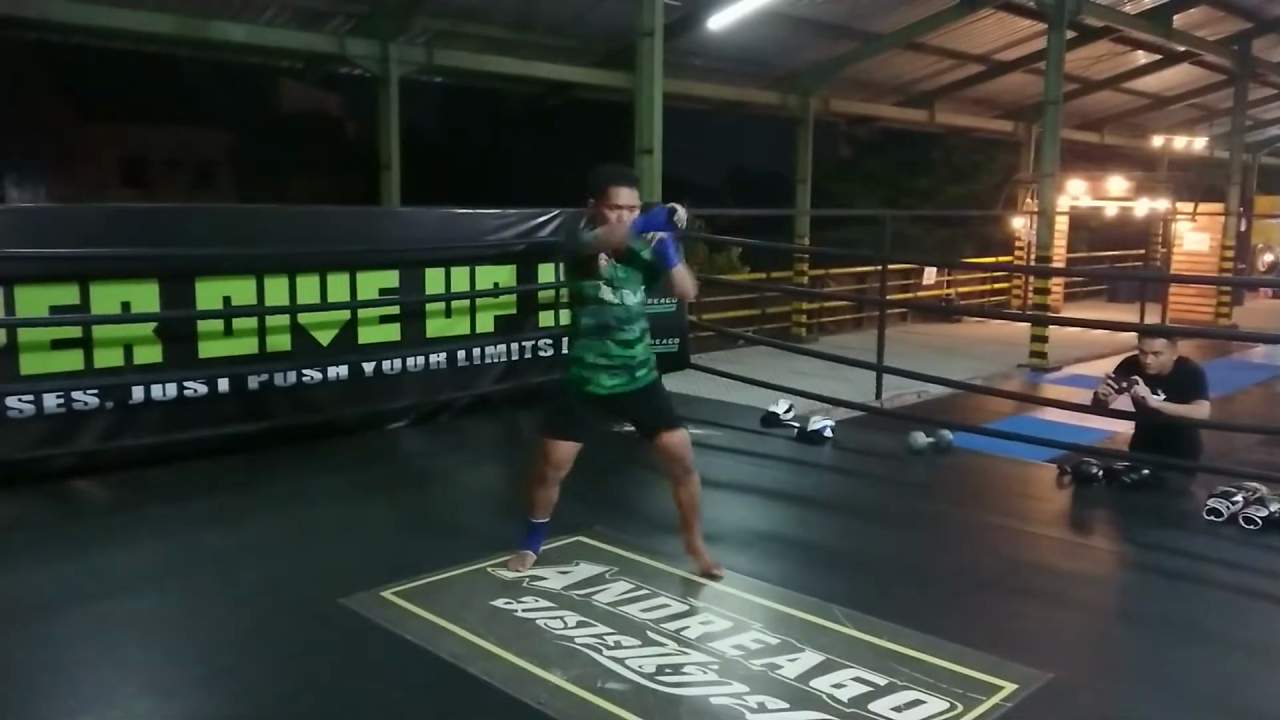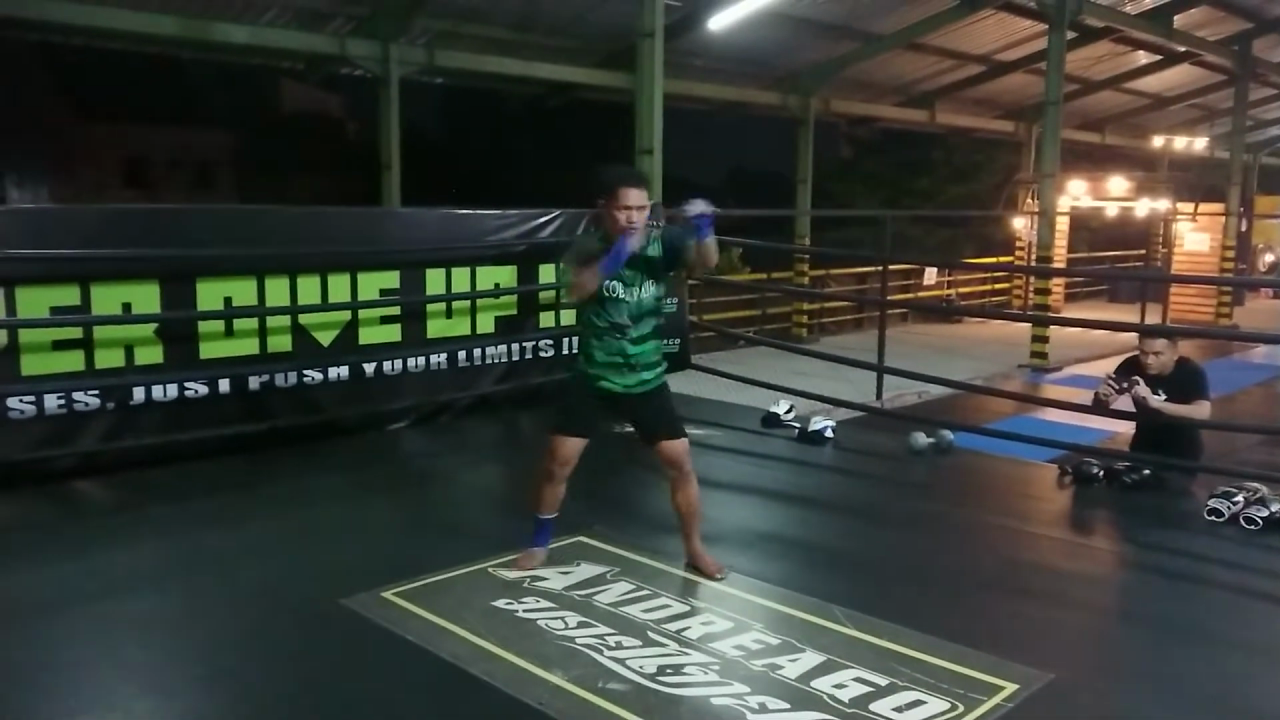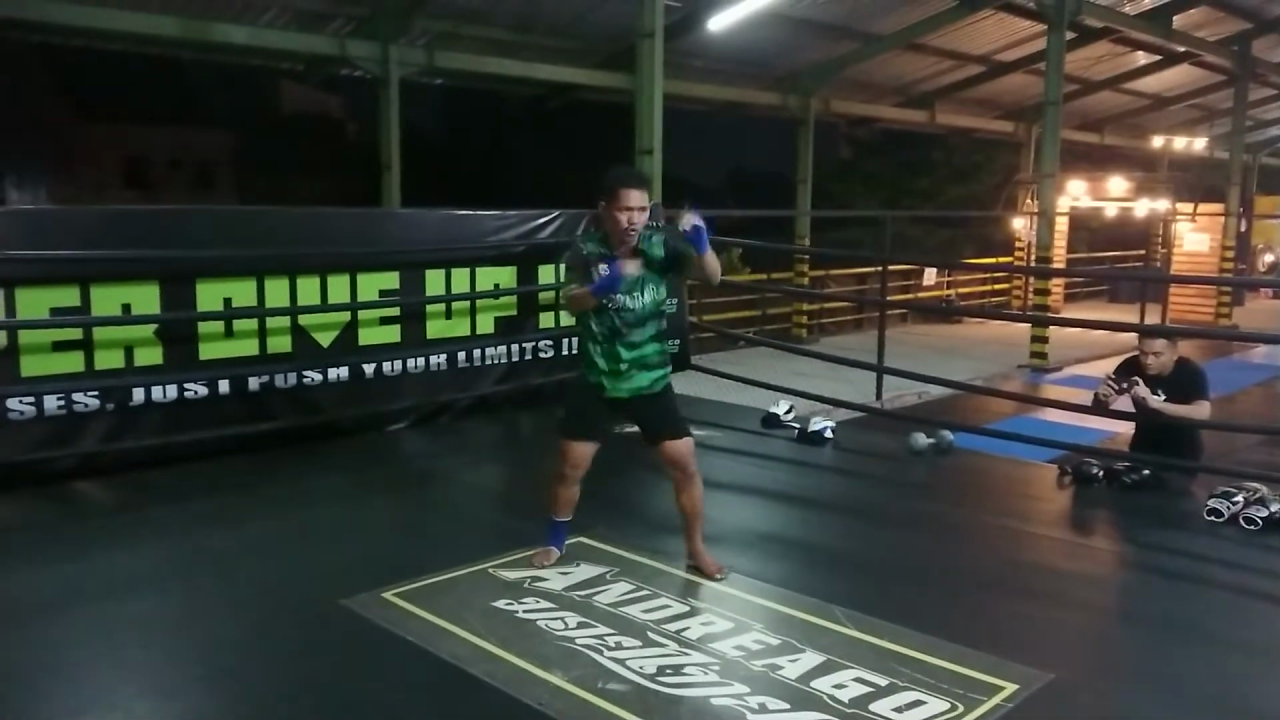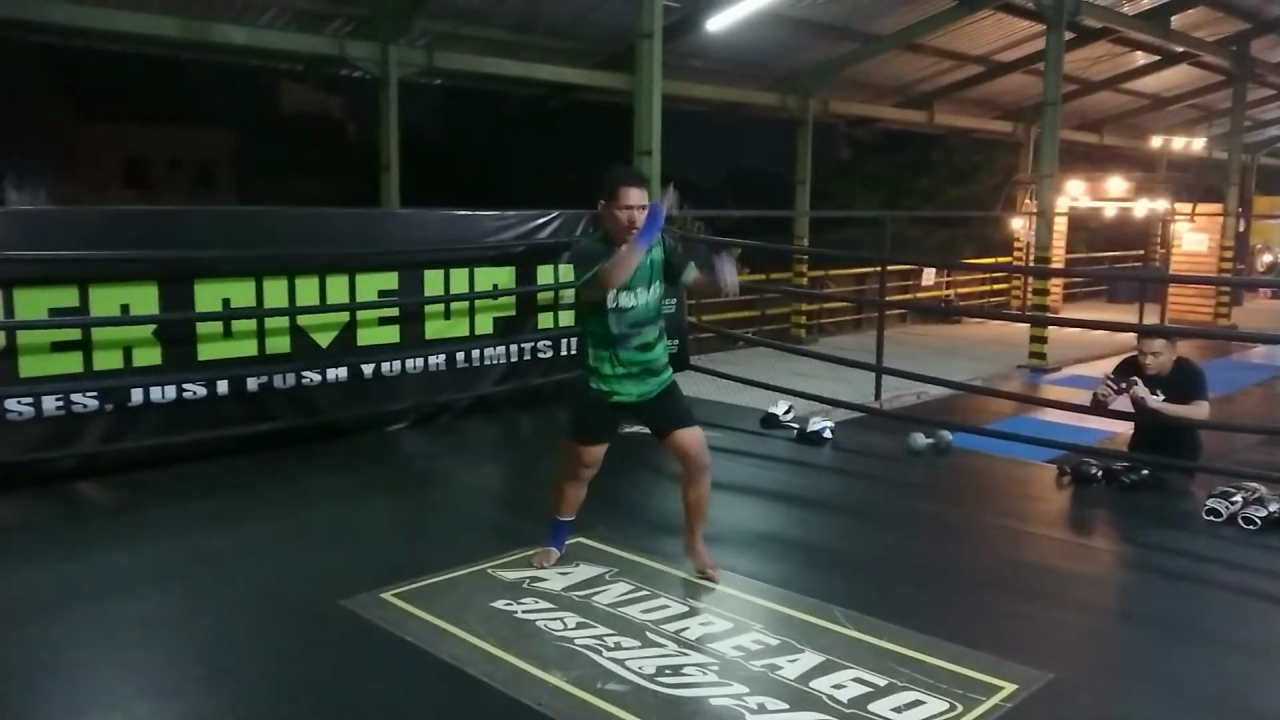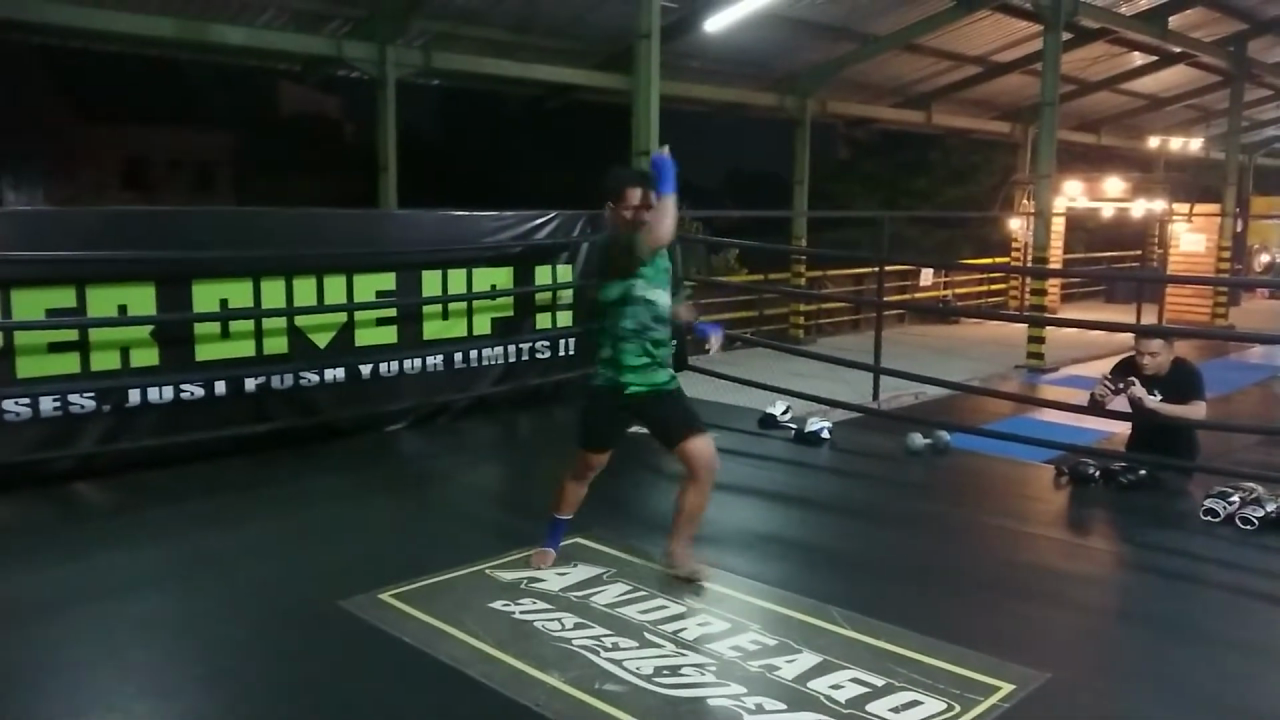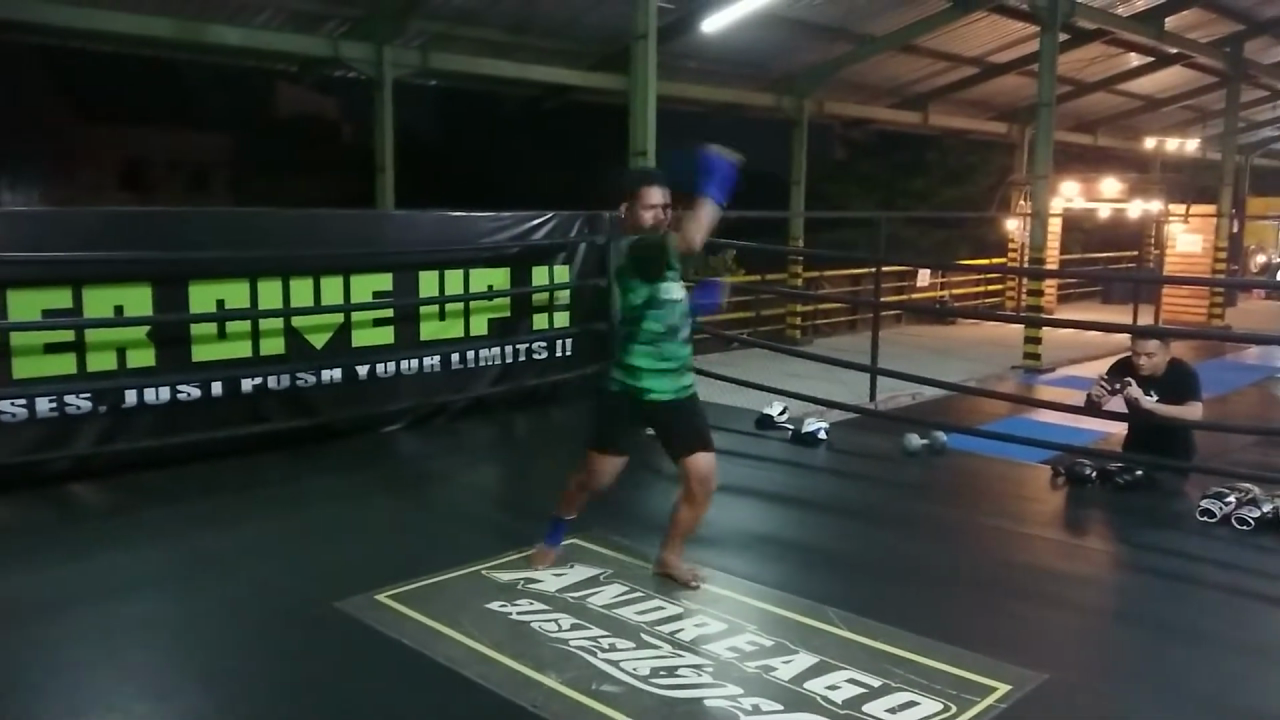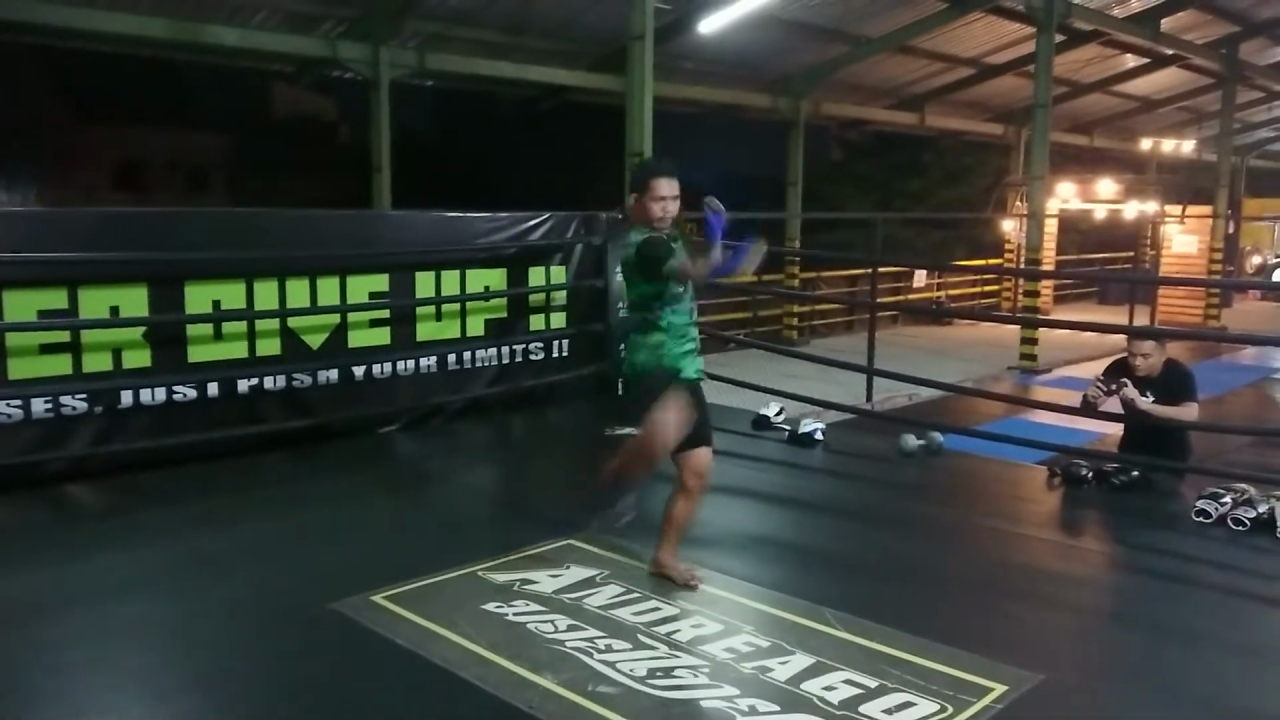
dt=0.1s
person 1, frame 1
left shoulder: (648, 246)
right shoulder: (579, 243)
left elbow: (688, 293)
right elbow: (603, 241)
left wrist: (668, 252)
right wrist: (653, 218)
left hip: (639, 379)
right hip: (586, 381)
left knee: (682, 459)
right knee: (550, 467)
left ankle: (695, 545)
right ankle: (532, 542)
person 1, frame 2
left shoulder: (660, 243)
right shoulder: (588, 246)
left elbow: (705, 263)
right elbow: (577, 289)
left wrist: (701, 225)
right wrist: (617, 254)
left hip: (646, 381)
right hip: (593, 379)
left knee: (680, 465)
right knee: (558, 463)
left ankle: (694, 549)
right ankle: (541, 540)
person 1, frame 3
left shoulder: (661, 245)
right shoulder: (586, 253)
left elbow: (711, 276)
right elbow: (573, 304)
left wrist: (698, 236)
right wrist: (608, 280)
left hip: (650, 382)
right hip: (598, 383)
left knee: (685, 465)
right knee: (571, 466)
left ankle: (696, 549)
right ankle: (556, 540)
person 1, frame 4
left shoulder: (660, 249)
right shoulder: (587, 251)
left elbow: (693, 280)
right elbow: (603, 284)
left wrist: (722, 275)
right wrist: (640, 236)
left hip: (655, 381)
right hip: (604, 383)
left knee: (697, 459)
right knee: (579, 467)
left ankle: (696, 549)
right ankle: (556, 539)
person 1, frame 5
left shoulder: (658, 254)
right shoulder: (611, 249)
right elbow: (659, 235)
left wrist: (699, 326)
right wrist: (665, 176)
left hip: (659, 381)
right hip: (615, 384)
left knee: (704, 464)
right knee: (585, 469)
left ankle: (678, 550)
right ankle: (552, 540)
person 1, frame 6
left shoulder: (662, 257)
right shoulder: (638, 249)
right elbow: (690, 241)
left wrist: (697, 299)
right wrist: (713, 181)
left hip: (677, 388)
right hip: (634, 386)
left knee: (702, 479)
right knee: (598, 477)
left ankle: (670, 557)
right ankle: (555, 536)
person 1, frame 7
left shoulder: (667, 241)
right shoulder: (644, 245)
left elbow: (703, 267)
right elbow: (692, 270)
left wrist: (713, 228)
right wrist: (718, 257)
left hip: (683, 371)
right hip: (654, 366)
left knee: (697, 474)
right knee: (665, 432)
left ankle: (665, 556)
right ankle: (615, 482)
